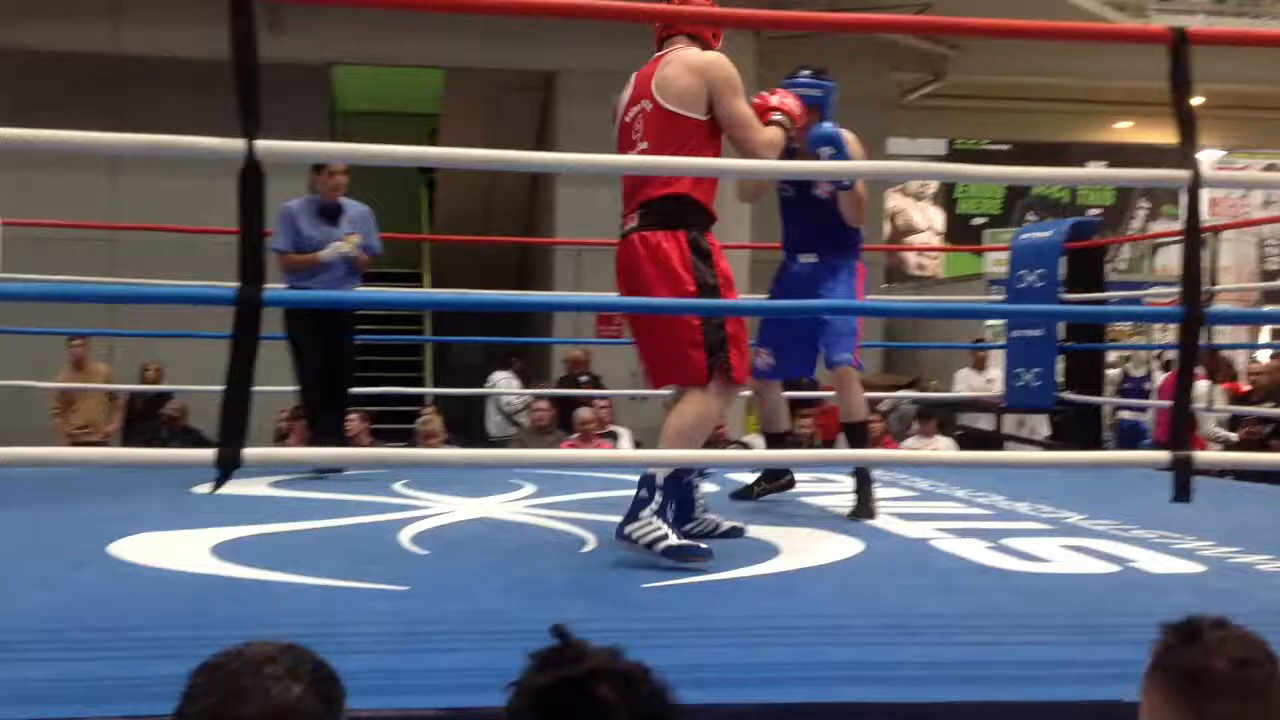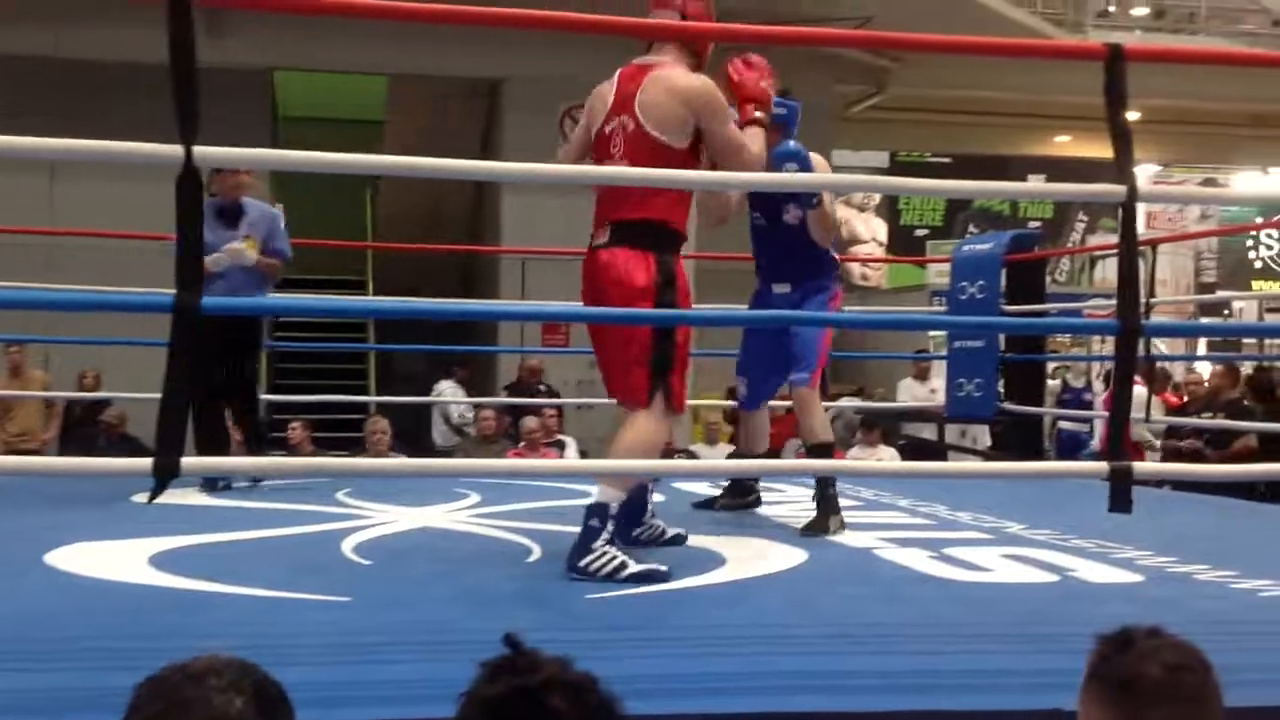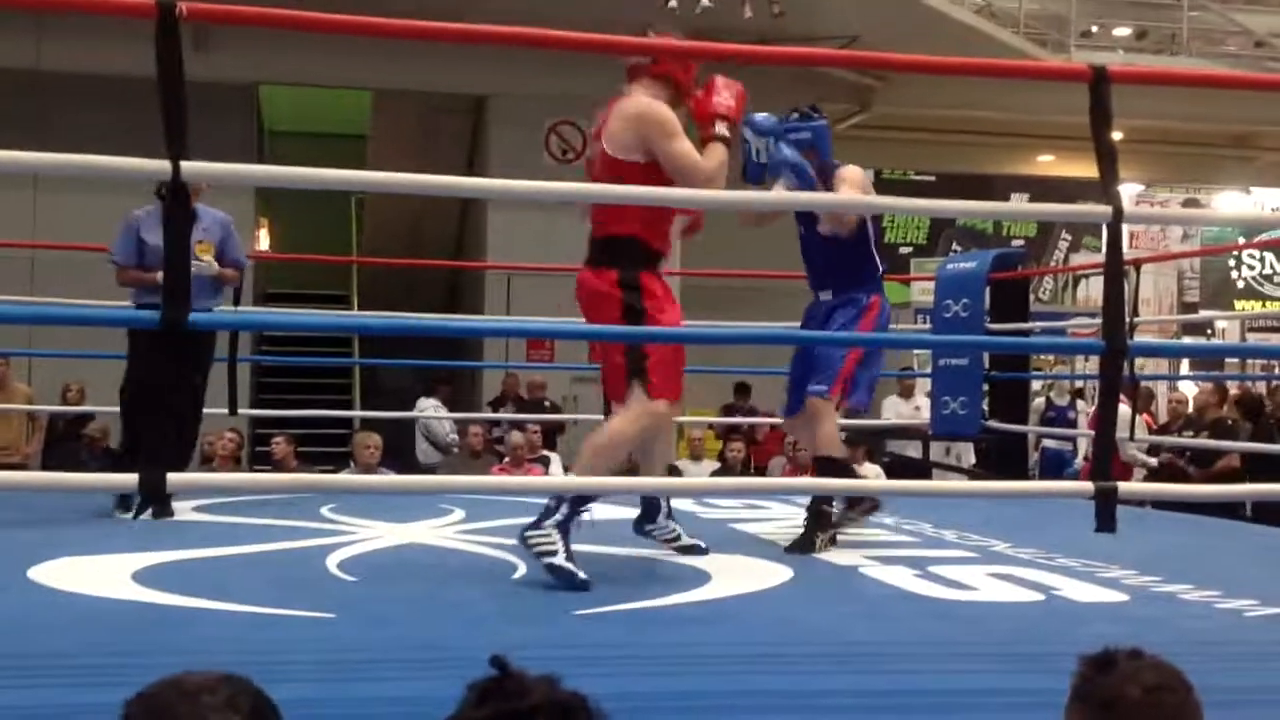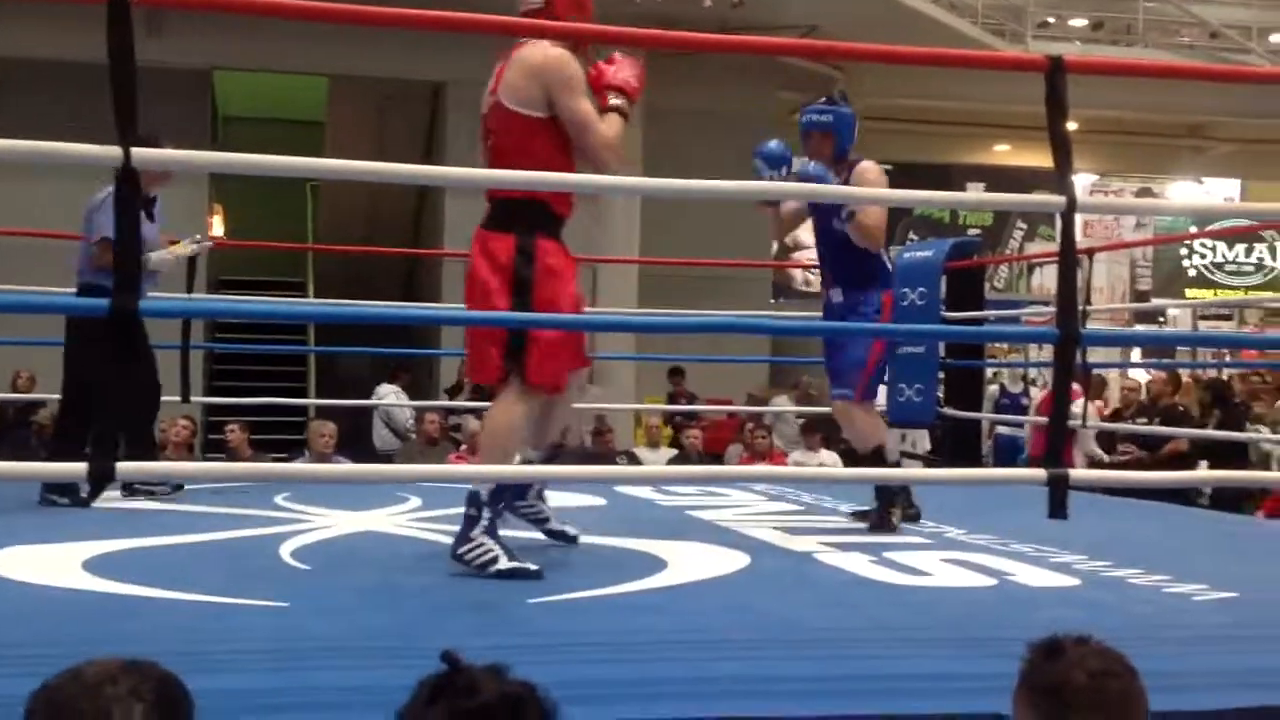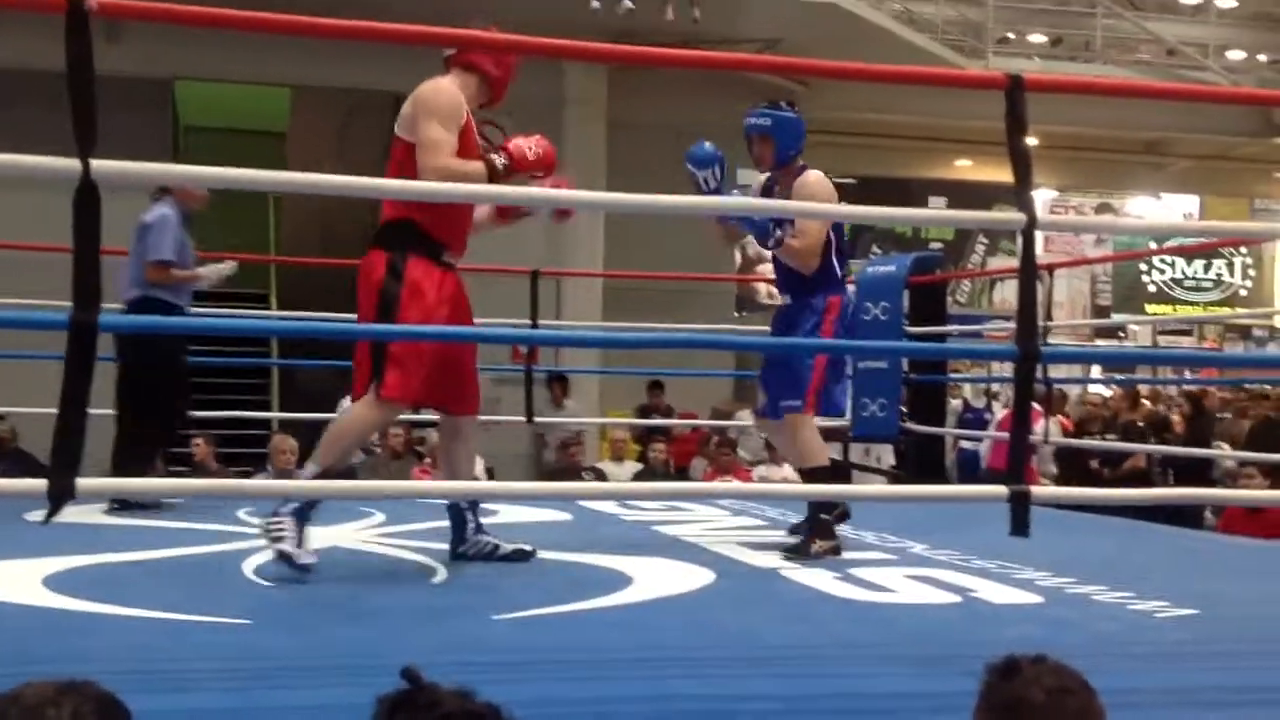
dt=0.5s
person 1, frame 1
left shoulder: (633, 89)
right shoulder: (707, 66)
right elbow: (760, 155)
right wrist: (783, 118)
left hip: (638, 242)
right hip: (678, 239)
left knee: (697, 379)
right knee: (713, 381)
left ankle: (682, 506)
right ankle: (647, 509)
person 1, frame 2
left shoulder: (606, 91)
right shoulder: (693, 88)
left elbow: (564, 169)
right elbow: (748, 169)
right wrist: (756, 106)
left hip: (604, 256)
right hip: (647, 262)
left knee: (647, 397)
right knee: (654, 405)
left ankle: (633, 515)
right ankle: (596, 539)
person 1, frame 3
left shoulder: (614, 116)
right shoulder: (650, 112)
right elbow: (707, 182)
right wrist: (721, 124)
left hip: (621, 273)
right hip: (625, 277)
left knee: (660, 402)
right knee: (645, 404)
left ankle: (655, 514)
right ankle: (552, 522)
person 1, frame 4
left shoulder: (510, 67)
right shoulder: (554, 61)
right elbow: (605, 157)
right wrist: (619, 97)
left hip: (520, 236)
right hip: (526, 240)
left knee: (565, 372)
right knee: (523, 384)
left ankle: (525, 488)
right ankle: (476, 527)
person 1, frame 5
left shoulder: (457, 111)
right shoulder: (442, 94)
right elbow: (439, 179)
left wrist: (526, 205)
right wrist: (505, 162)
left hip: (437, 272)
right hip: (407, 268)
left knee: (462, 405)
right knee: (384, 397)
left ankle: (466, 530)
right ankle: (292, 513)
person 2, frame 1
left shoulder: (843, 142)
right shoulder: (779, 145)
left elbow: (857, 218)
right elbow: (748, 194)
left wrist: (843, 174)
left hip: (837, 268)
right hip: (794, 269)
left knee: (843, 369)
right knee: (764, 375)
left ankle: (864, 481)
right ankle: (778, 469)
person 2, frame 2
left shoulder: (811, 163)
left elbow: (827, 238)
left wrist: (810, 194)
left hip: (814, 292)
right hip: (770, 294)
left knee: (803, 388)
right knee: (751, 399)
left ankle: (828, 503)
right ankle: (744, 486)
person 2, frame 3
left shoulder: (849, 175)
right shoulder: (792, 182)
left elbow: (844, 223)
right elbow: (754, 217)
left wrist: (808, 181)
right wrist: (754, 167)
left hip: (859, 305)
right hip: (823, 306)
left knee: (821, 402)
right knee: (800, 417)
left ankle: (821, 521)
right ankle: (856, 494)
person 2, frame 4
left shoulder: (865, 173)
right shoulder: (817, 176)
left elbow: (873, 239)
right elbow: (779, 230)
left wrist: (839, 205)
left hip: (871, 301)
right hip: (839, 301)
left knee: (847, 404)
right knee: (853, 405)
left ankle: (889, 495)
right ankle: (898, 498)
person 2, frame 5
left shoulder: (809, 185)
right shoulder: (768, 186)
left elbow: (808, 259)
right elbow: (729, 238)
left wrist: (762, 230)
right wrist: (711, 192)
left hip: (821, 308)
right hip: (797, 308)
left knee: (795, 414)
right knee: (773, 419)
left ankle: (823, 528)
right ankle: (828, 502)
person 3, frame 1
left shoulder: (360, 213)
right shoulder: (293, 211)
left elbow: (366, 264)
right elbow: (286, 262)
left wrist: (354, 254)
right wrist: (324, 255)
left hip: (340, 304)
right hip: (303, 304)
left knee: (338, 379)
right knee: (311, 378)
left ankle: (333, 448)
right ankle: (318, 444)
person 3, frame 2
left shoulder: (266, 215)
left elbow: (277, 269)
left wrist: (251, 259)
right wrist: (210, 264)
left hip: (246, 315)
right hip: (204, 314)
left knee: (240, 391)
right knee: (207, 393)
left ankle: (256, 453)
person 3, frame 3
left shoulder: (219, 222)
right shoulder: (141, 220)
left elbow: (235, 276)
right elbow: (123, 275)
left wrist: (212, 270)
right wrist: (160, 277)
left hip: (197, 324)
right hip: (152, 321)
left knee: (185, 410)
right knee: (140, 405)
left ankle: (157, 493)
right ankle: (132, 487)
person 3, frame 4
left shoulder: (151, 205)
right shoulder: (114, 198)
right elbow: (104, 256)
left wrist: (178, 253)
right wrist: (150, 260)
left knee: (144, 389)
right knee: (85, 395)
right ankle: (58, 483)
person 3, frame 5
left shoulder: (171, 218)
right shoulder: (165, 218)
right elbow: (156, 273)
left wrist: (205, 275)
right wrist: (201, 275)
left hip: (145, 320)
right hip: (156, 319)
left knee: (137, 408)
right knee: (172, 406)
